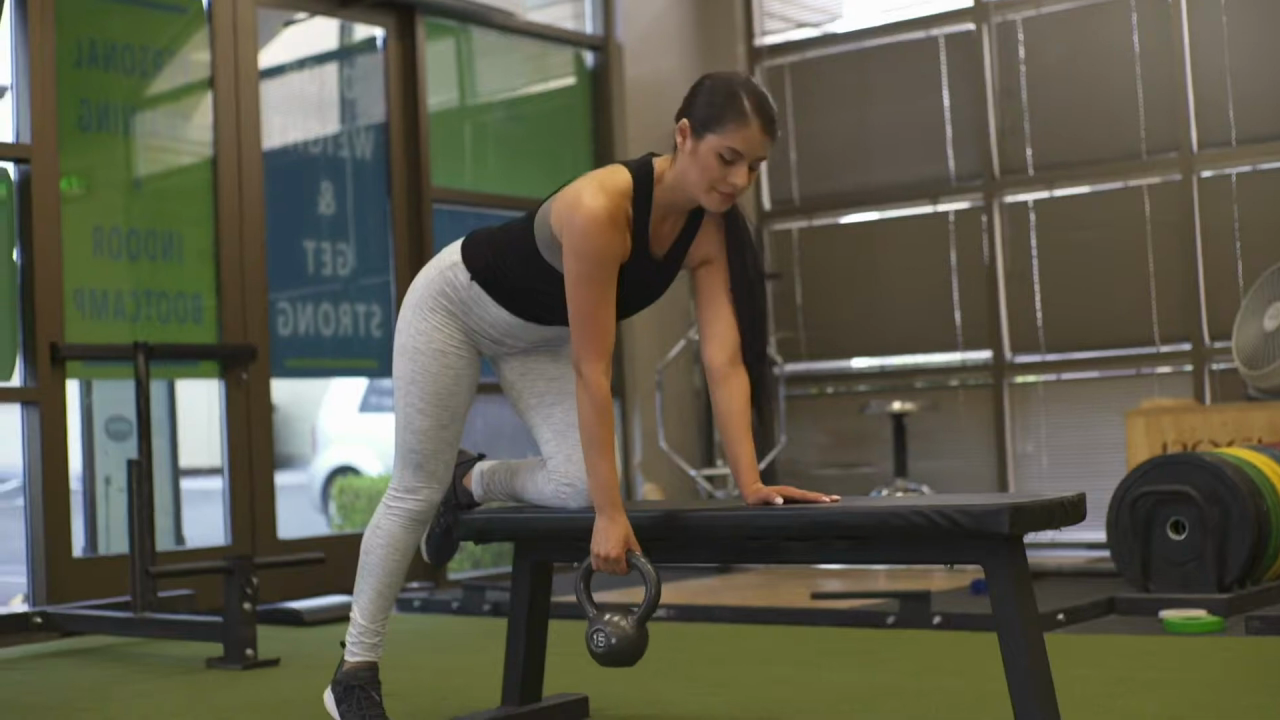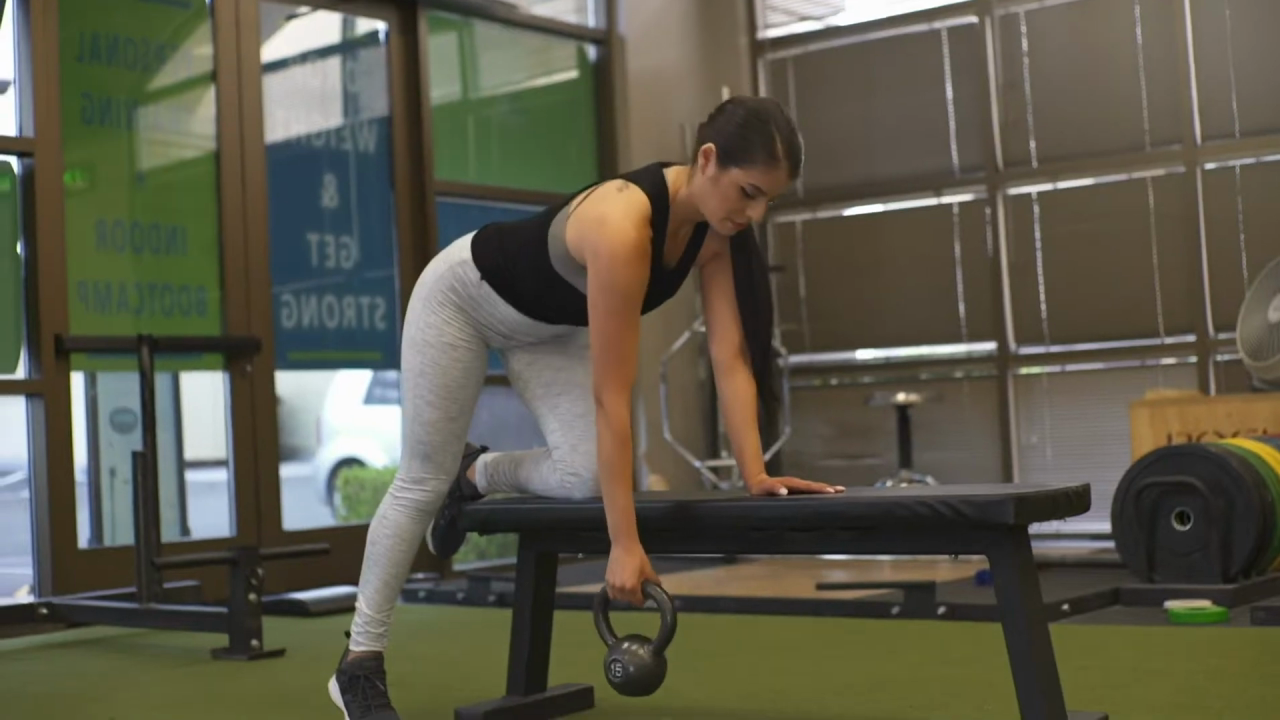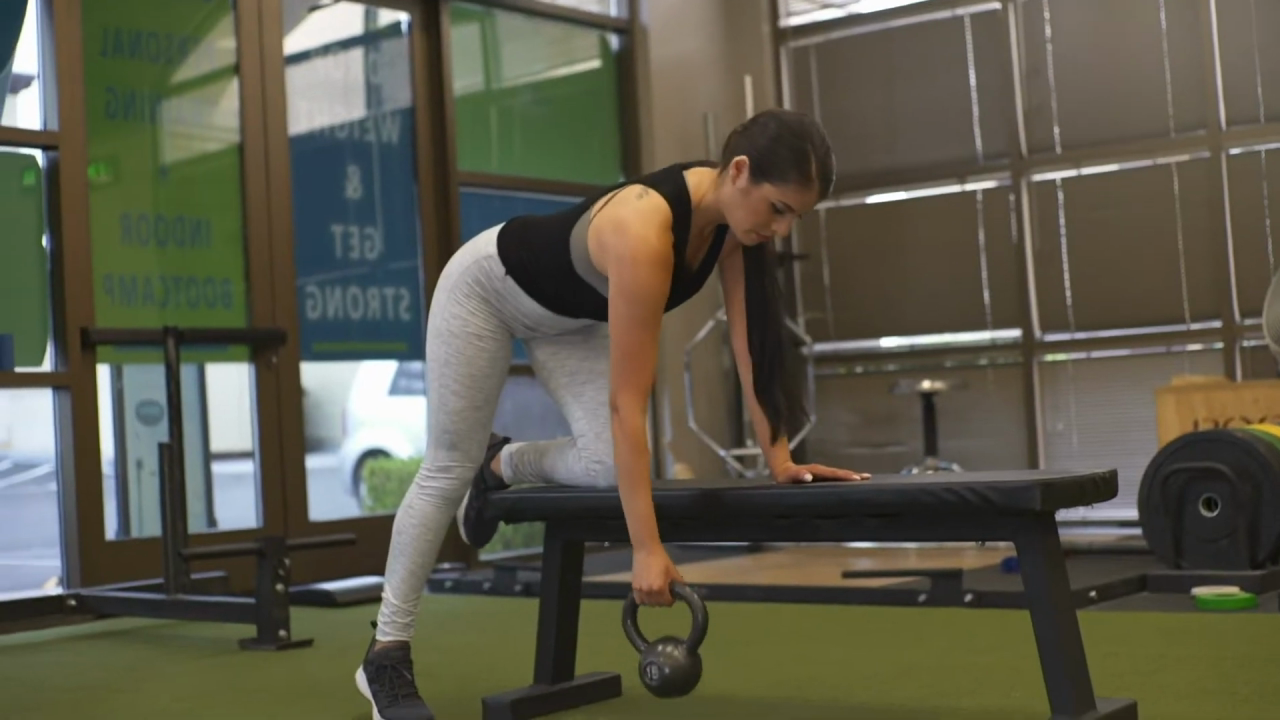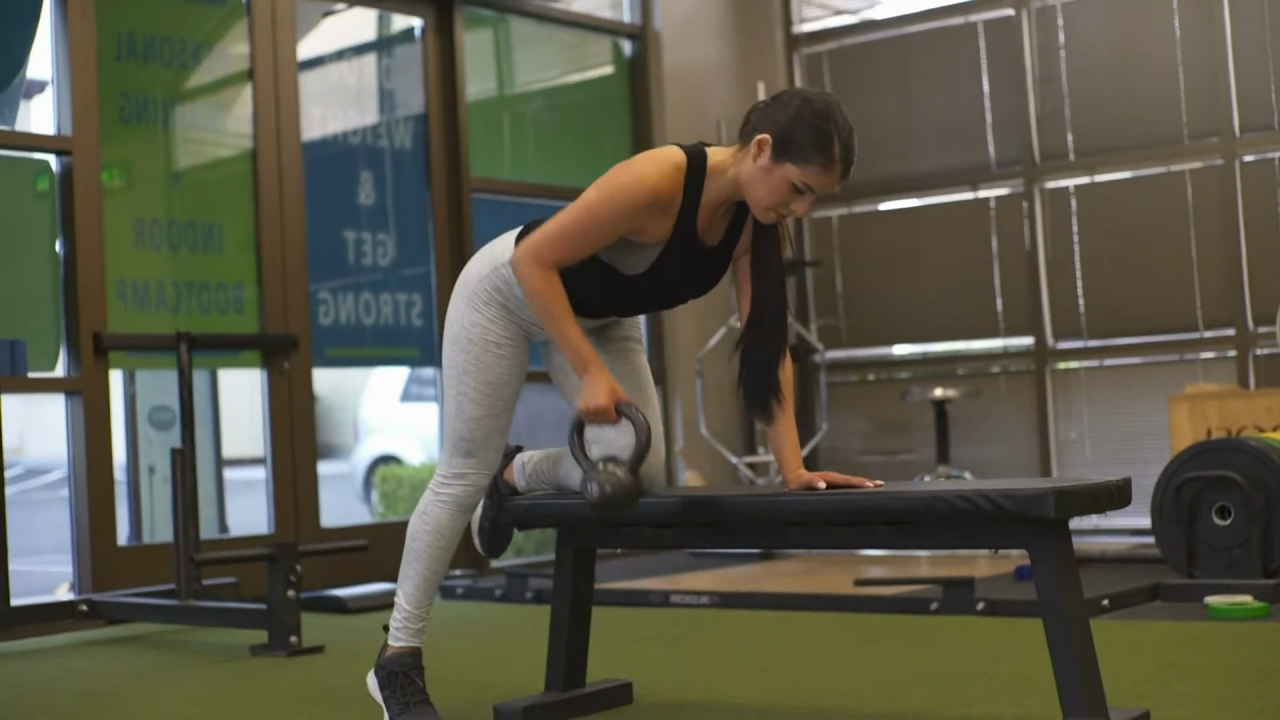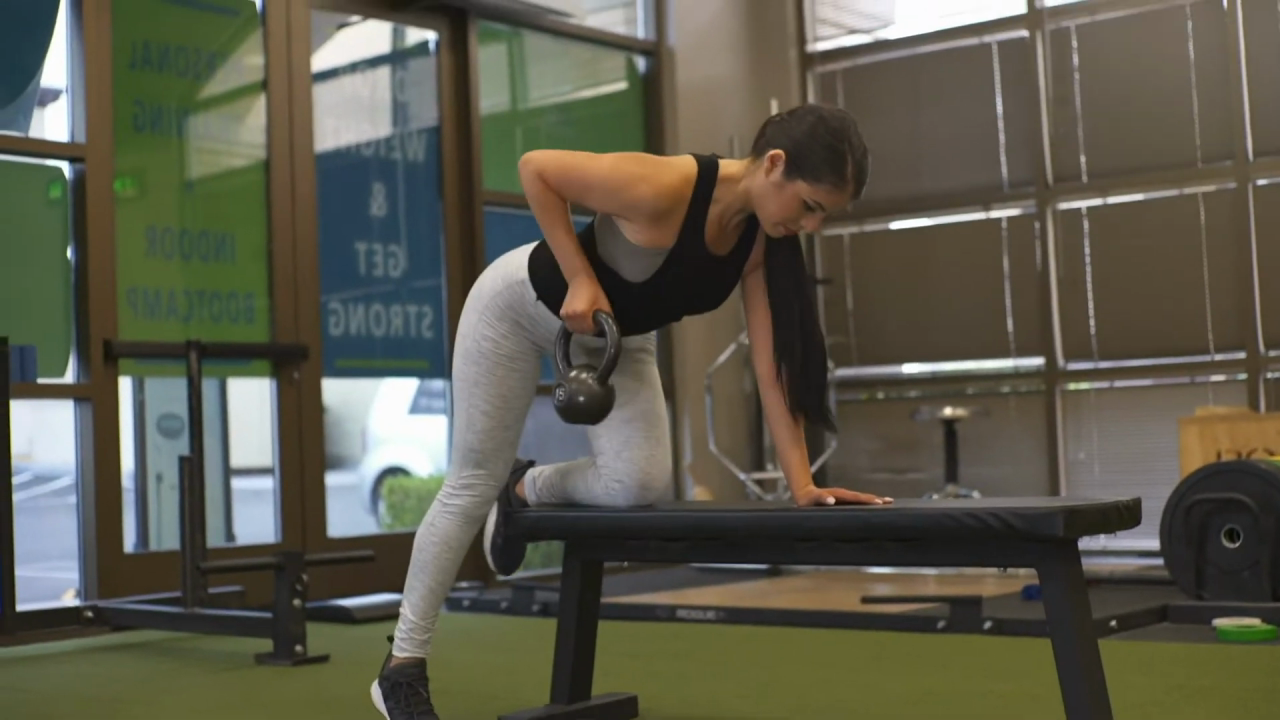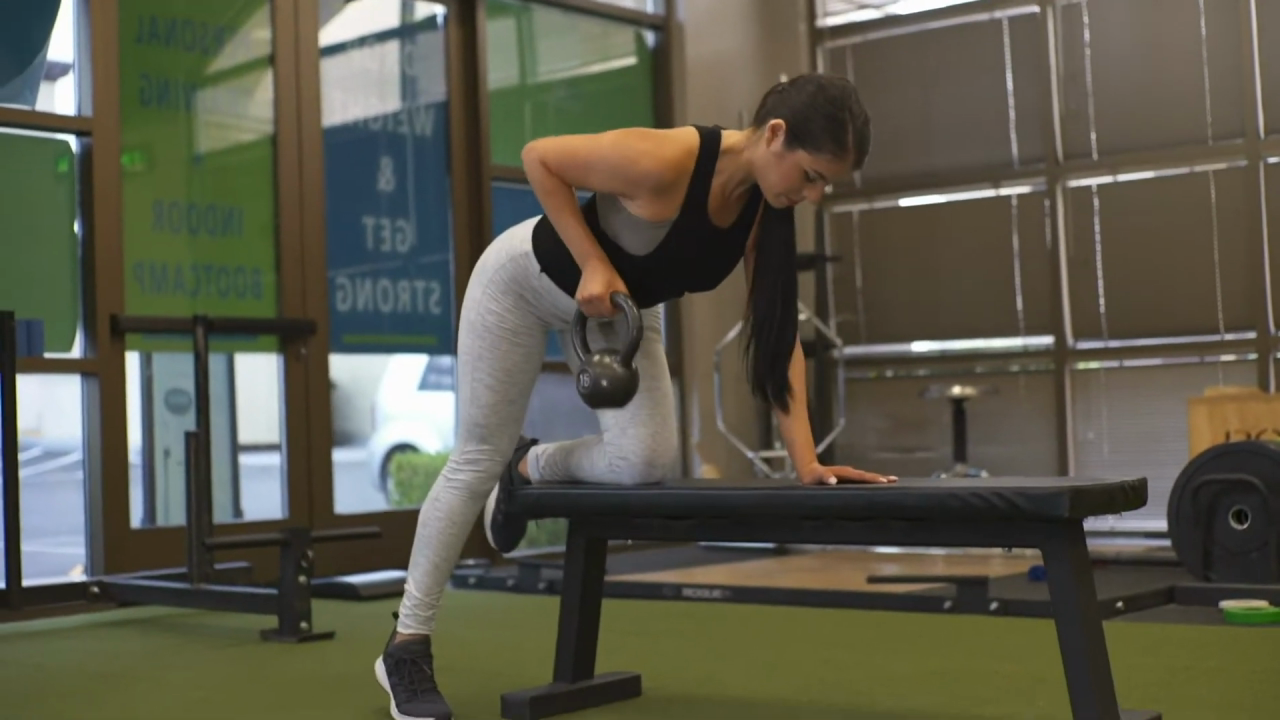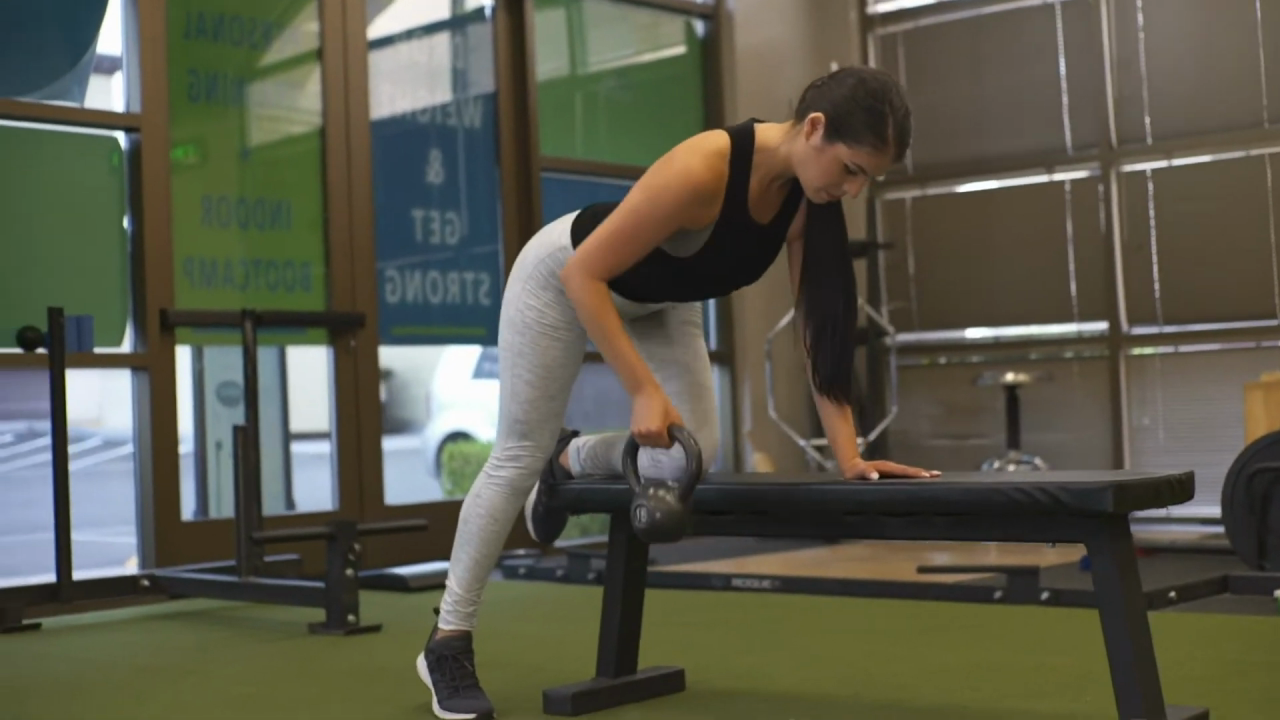
dt=0.4s
person 1, frame 1
left shoulder: (713, 228)
right shoulder: (602, 206)
left elbow: (725, 358)
right elbow: (591, 369)
left wrist: (749, 481)
right wrist: (610, 513)
left hip: (540, 330)
right hip: (456, 304)
left knee: (581, 484)
right knee: (417, 489)
left ankle: (473, 482)
person 1, frame 2
left shoulder: (717, 226)
right shoulder: (622, 227)
left elbow: (732, 354)
right elbow: (611, 396)
left wrist: (754, 473)
right wrist: (625, 544)
left hip: (551, 323)
right hip: (464, 296)
left knee: (589, 476)
right knee: (423, 481)
left ankle: (477, 473)
right ankle: (360, 662)
person 1, frame 3
left shoulder: (735, 219)
right shoulder: (644, 233)
left elbow: (756, 347)
right elbow: (624, 403)
left wrist: (780, 460)
right wrist: (647, 547)
left hip: (574, 314)
right hip: (488, 287)
left knee: (619, 467)
right knee: (448, 469)
left ankle: (502, 465)
right ankle: (386, 653)
person 1, frame 4
left shoulder: (754, 215)
right shoulder: (657, 181)
left elbow: (763, 341)
right elbow: (534, 261)
left wrist: (792, 467)
right wrist: (587, 372)
left hip: (600, 313)
right hip: (507, 290)
left knee: (638, 470)
right knee: (464, 475)
left ankle: (516, 474)
right ankle: (397, 657)
person 1, frame 5
left shoulder: (763, 232)
right shoulder: (662, 186)
left elbow: (774, 359)
right elbow: (534, 166)
left wrist: (801, 483)
right wrist: (581, 278)
left hip: (613, 330)
right hip: (521, 304)
left knee: (641, 485)
right knee: (472, 486)
left ankle: (528, 490)
right ankle: (401, 667)
person 1, frame 6
left shoulder: (769, 201)
right shoulder: (666, 159)
left elbow: (779, 331)
right elbow: (538, 157)
left wrist: (806, 460)
right wrist: (592, 261)
left hip: (624, 301)
right hip: (526, 280)
left knee: (647, 461)
right knee: (478, 460)
left ankle: (531, 466)
right ankle: (406, 645)
person 1, frame 7
left shoulder: (811, 194)
right shoulder: (702, 169)
left elbow: (821, 325)
right elbow: (581, 273)
left wrist: (847, 455)
right wrist: (644, 389)
left hip: (658, 301)
right hip: (566, 279)
left knee: (688, 456)
right knee: (519, 457)
left ankle: (572, 458)
right ankle: (447, 642)
